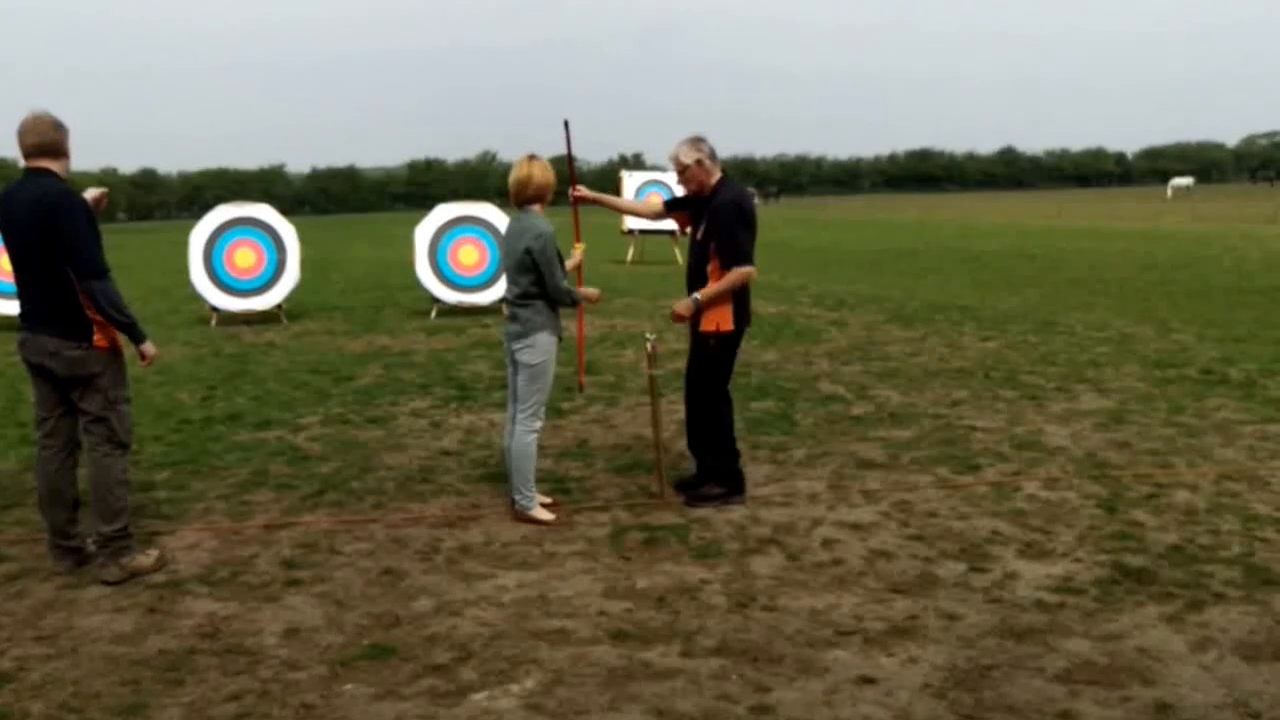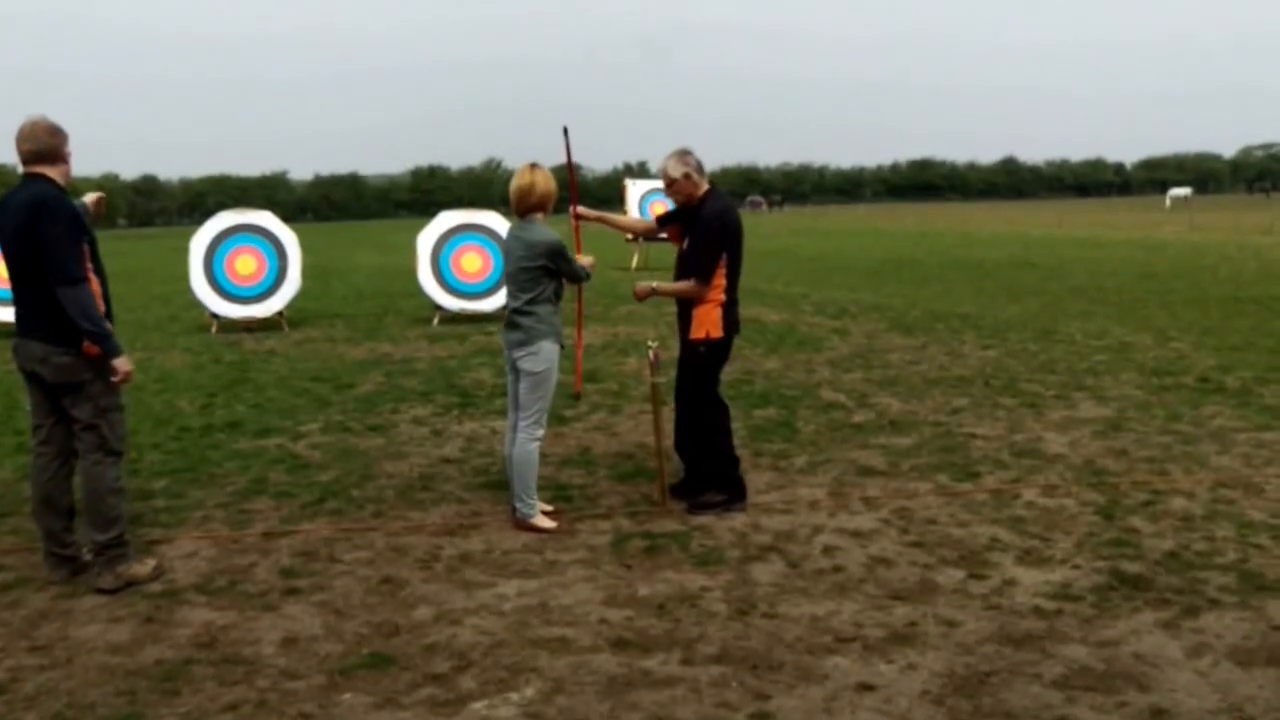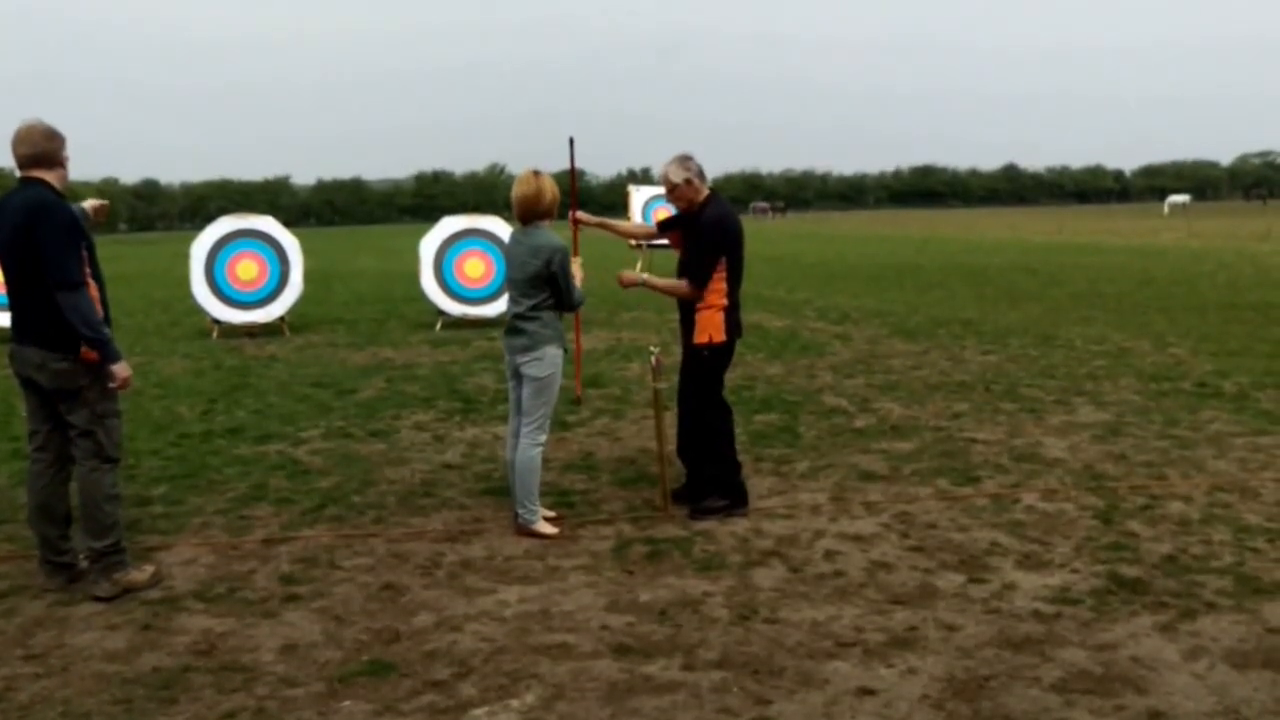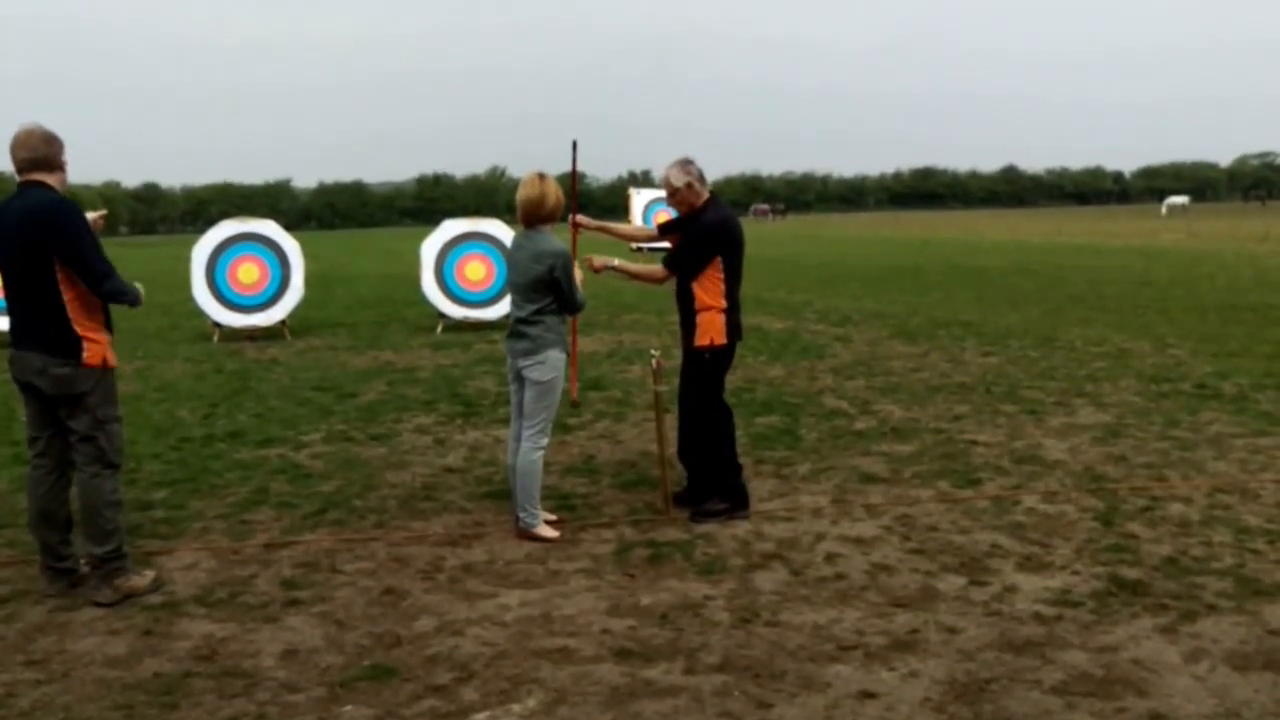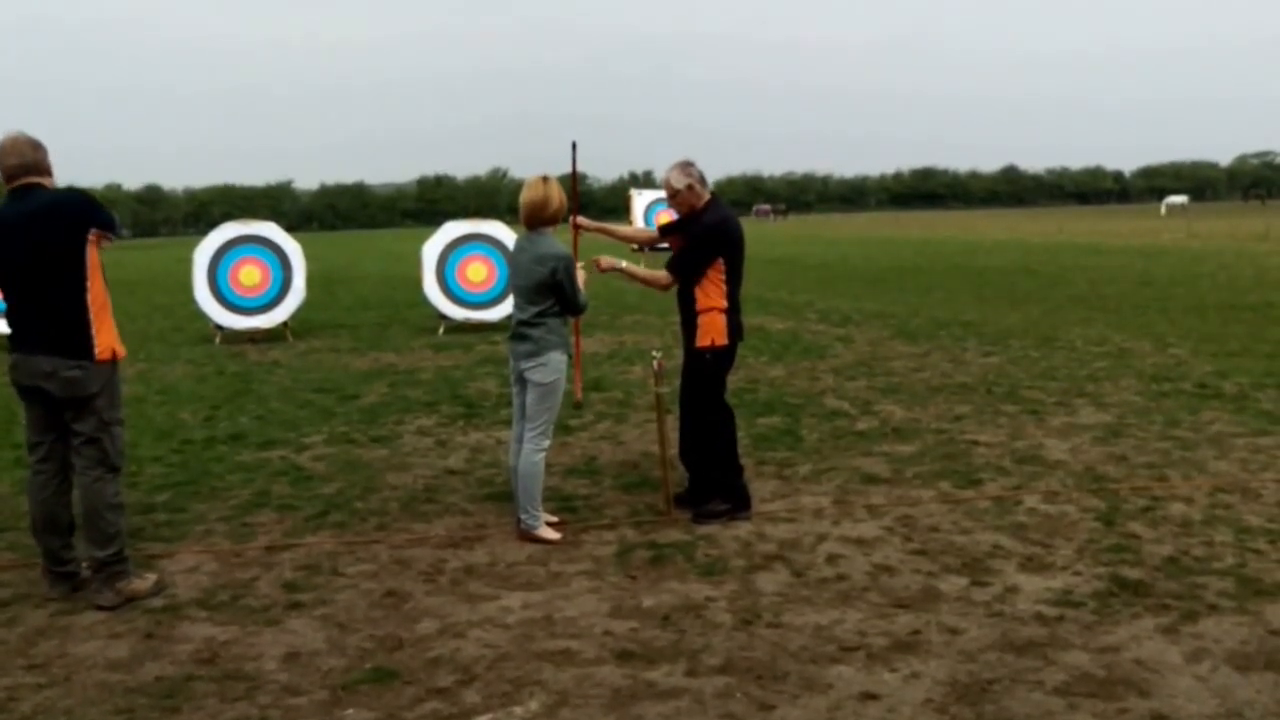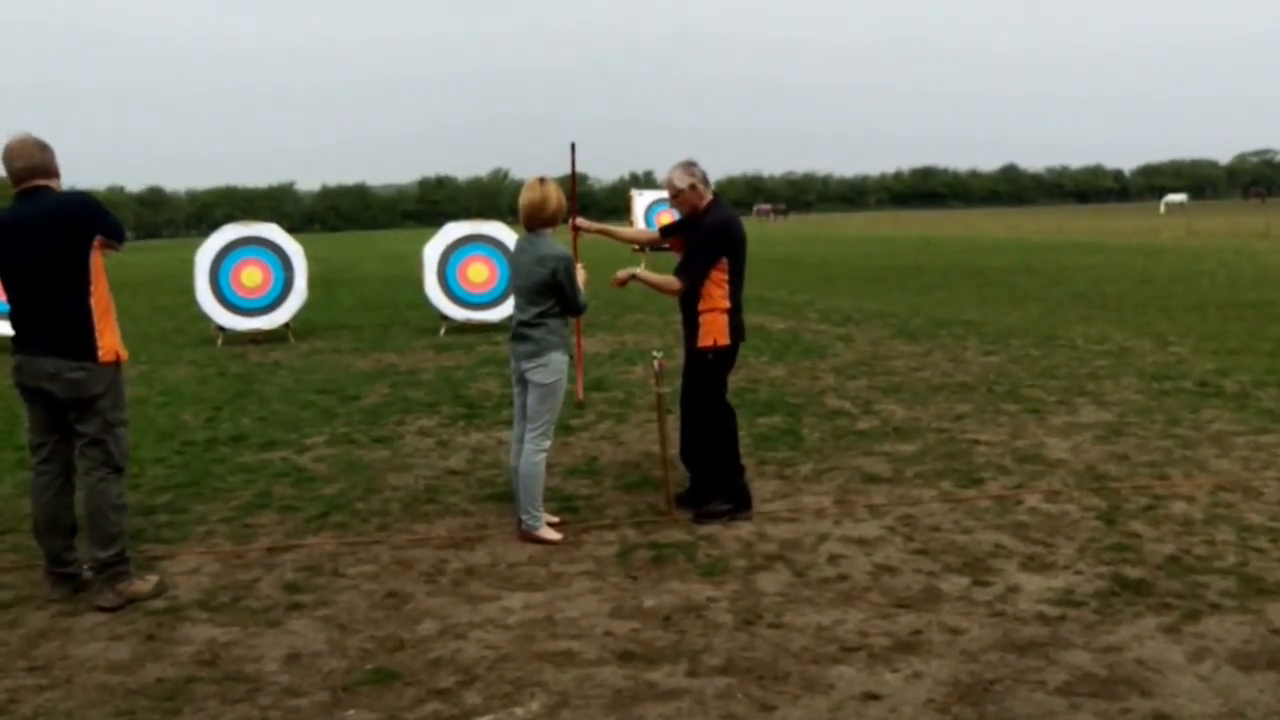
dt=0.7s
person 1, frame 1
right shoulder: (63, 198)
right elbow: (94, 278)
right wrist: (137, 334)
right hip: (81, 343)
left knee: (55, 441)
right knee: (108, 442)
left ankle: (66, 546)
right ankle: (116, 552)
person 1, frame 2
right shoulder: (53, 203)
right elbow: (72, 286)
left wrist: (80, 212)
right wrist: (111, 348)
right hip: (73, 350)
left knee: (51, 450)
right knee: (100, 450)
left ankle: (61, 555)
right ankle: (111, 561)
person 1, frame 3
right shoulder: (50, 208)
right elbow: (70, 292)
left wrist: (79, 216)
right wrist: (110, 354)
right hip: (70, 356)
left knee: (46, 456)
right knee: (97, 457)
left ankle: (57, 563)
right ankle: (109, 568)
person 1, frame 4
right shoulder: (57, 209)
right elbow: (100, 283)
left wrist: (80, 231)
right wrist: (133, 294)
right hip: (75, 359)
left knee: (46, 461)
right knee: (97, 463)
left ankle: (58, 568)
right ankle: (109, 574)
person 1, frame 5
right shoulder: (71, 205)
right elbow: (110, 226)
right hip: (80, 361)
left knee: (46, 464)
right knee: (97, 465)
left ankle: (60, 572)
right ankle: (111, 577)
person 1, frame 6
right shoulder: (77, 208)
right elbow: (117, 236)
right hip: (84, 362)
left knee: (49, 465)
right knee: (101, 466)
left ankle: (61, 573)
right ankle: (112, 578)
person 2, frame 1
left shoulder: (515, 226)
right shoulder: (540, 230)
right elbow: (556, 291)
left wrist: (567, 265)
right wrist: (585, 294)
left hip: (516, 330)
right hip: (537, 334)
left knee: (516, 416)
right knee: (529, 420)
left ankle: (521, 492)
right ankle: (525, 503)
person 2, frame 2
left shoulder: (514, 235)
right shoulder: (547, 239)
right elbow: (576, 274)
left wrist: (571, 266)
right wrist: (586, 265)
left hip: (515, 337)
right hip: (538, 341)
left knee: (517, 424)
right knee: (531, 429)
left ankle: (523, 499)
right ankle: (526, 511)
person 2, frame 3
left shoulder: (515, 240)
right shoulder: (554, 246)
right elbow: (570, 302)
left wrist: (564, 272)
right wrist: (578, 279)
left hip: (515, 343)
right hip: (542, 347)
left knee: (517, 430)
right knee: (534, 434)
left ankle: (524, 505)
right ankle: (528, 517)
person 2, frame 4
left shoulder: (517, 244)
right shoulder: (556, 252)
right elbow: (573, 305)
right wrist: (577, 280)
left hip: (517, 347)
right hip: (544, 352)
left knee: (519, 433)
right knee: (535, 438)
left ankle: (525, 509)
right ankle: (529, 521)
person 2, frame 5
left shoulder: (520, 246)
right shoulder: (558, 254)
right elbow: (576, 307)
right wrist: (580, 281)
left hip: (519, 349)
right hip: (546, 354)
left knee: (521, 435)
right knee: (536, 440)
left ankle: (527, 511)
right ankle: (530, 522)
person 2, frame 6
left shoulder: (521, 247)
right shoulder: (558, 255)
right elbow: (576, 307)
right wrist: (579, 281)
left hip: (521, 350)
right hip: (547, 354)
left knee: (522, 436)
right knee: (537, 440)
left ankle: (527, 511)
right ankle: (531, 523)
person 3, frame 1
left shoulder: (729, 203)
right shoulder: (706, 199)
left elbow: (744, 272)
right elbow: (652, 209)
left wrist: (695, 299)
right wrist: (597, 197)
left hip: (722, 318)
right hip: (709, 316)
left knee: (709, 394)
right knee: (699, 392)
left ankle: (727, 481)
right ankle: (708, 471)
person 3, frame 2
left shoulder: (714, 215)
right shoulder: (696, 209)
left elbow: (698, 286)
right elbow: (647, 226)
left wrist: (652, 289)
right wrist: (596, 216)
left hip: (711, 323)
right hip: (697, 323)
left knee: (704, 401)
right knee: (689, 399)
left ankle: (728, 487)
right ankle: (699, 476)
person 3, frame 3
left shoulder: (714, 220)
right shoulder: (697, 215)
left elbow: (688, 287)
right elbow: (649, 231)
left wrist: (640, 279)
right wrist: (596, 221)
left hip: (713, 328)
right hip: (700, 326)
left knee: (708, 405)
right knee: (691, 404)
left ankle: (729, 492)
right ankle: (701, 482)
person 3, frame 4
left shoulder: (713, 223)
right shoulder: (698, 217)
left elbow: (661, 273)
right elbow: (648, 233)
left wrist: (612, 263)
right wrist: (595, 225)
left hip: (713, 330)
right hip: (700, 328)
left knee: (709, 407)
right knee: (692, 406)
left ankle: (730, 495)
right ankle: (702, 485)
person 3, frame 5
left shoulder: (713, 224)
right shoulder: (699, 219)
left elbow: (666, 279)
right elbow: (650, 235)
left wrist: (619, 265)
right wrist: (596, 226)
left hip: (714, 331)
right hip: (701, 329)
left knee: (710, 408)
right knee: (694, 407)
left ankle: (732, 496)
right ankle: (703, 486)
person 3, frame 6
left shoulder: (716, 225)
right shoulder: (700, 220)
left elbow: (677, 284)
right elbow: (651, 236)
left wrist: (635, 273)
right wrist: (597, 228)
left hip: (715, 331)
right hip: (702, 329)
left knee: (712, 408)
right knee: (695, 407)
left ankle: (734, 496)
right ankle: (705, 486)
